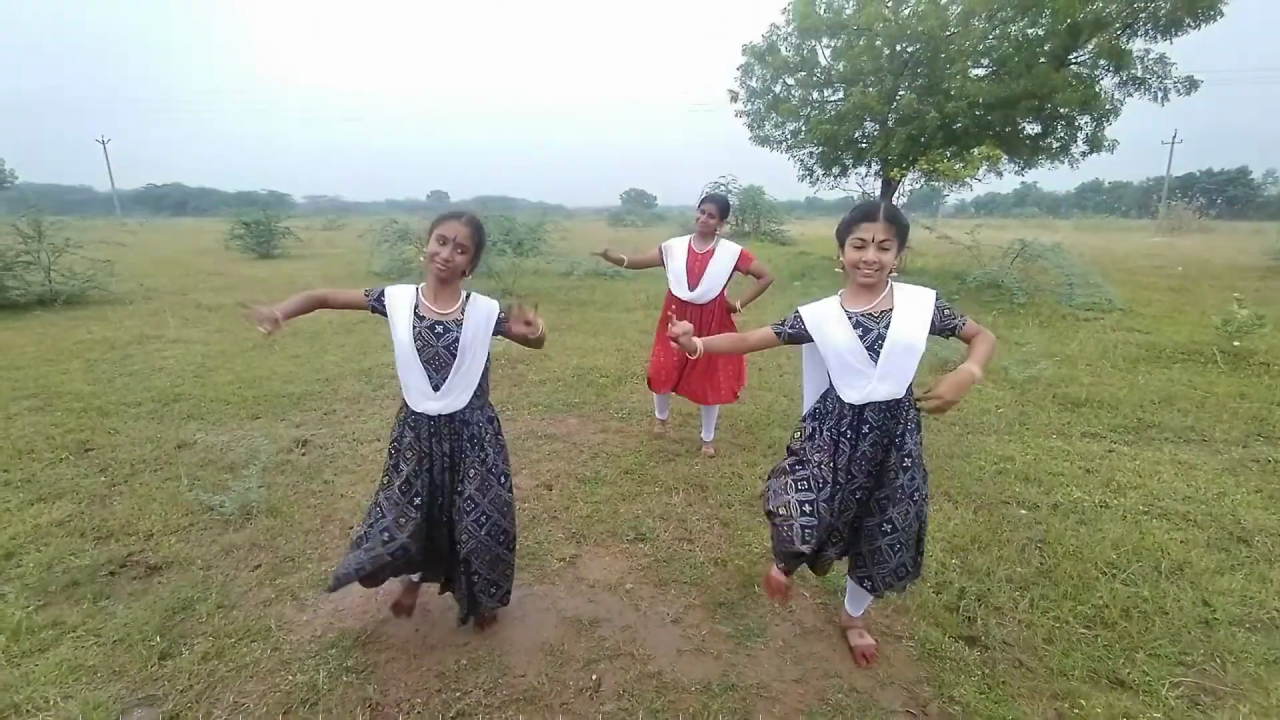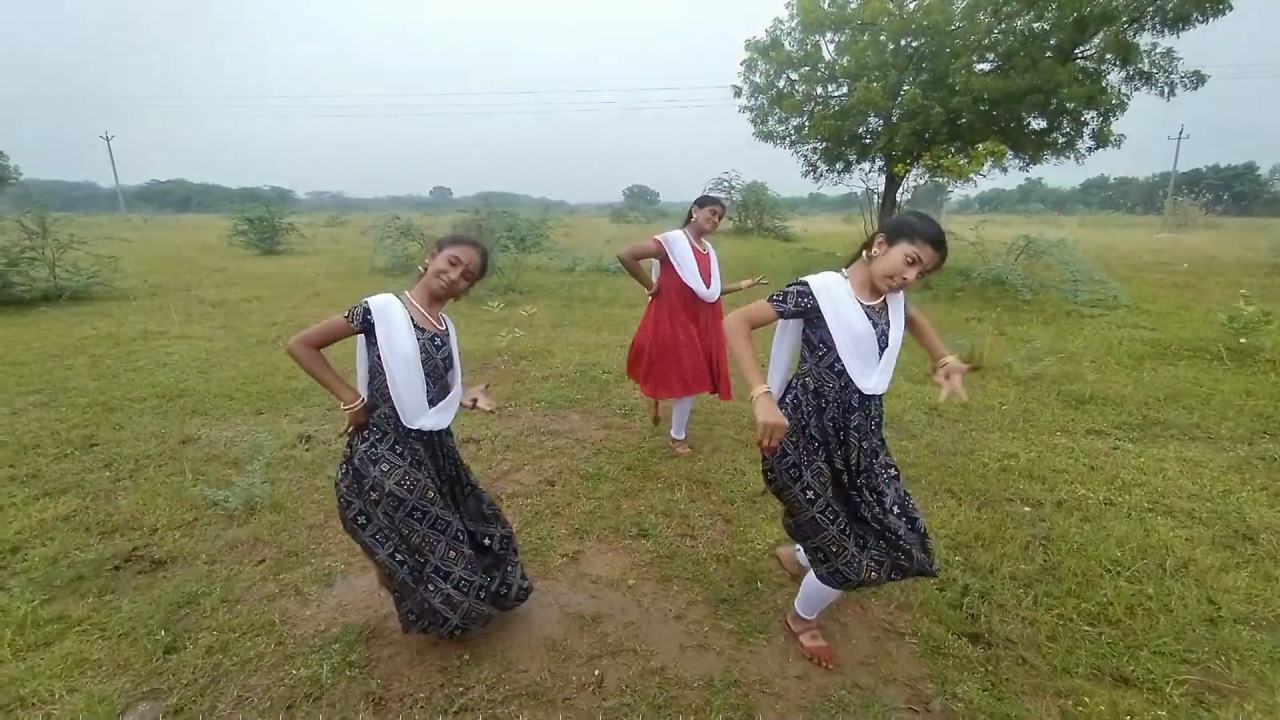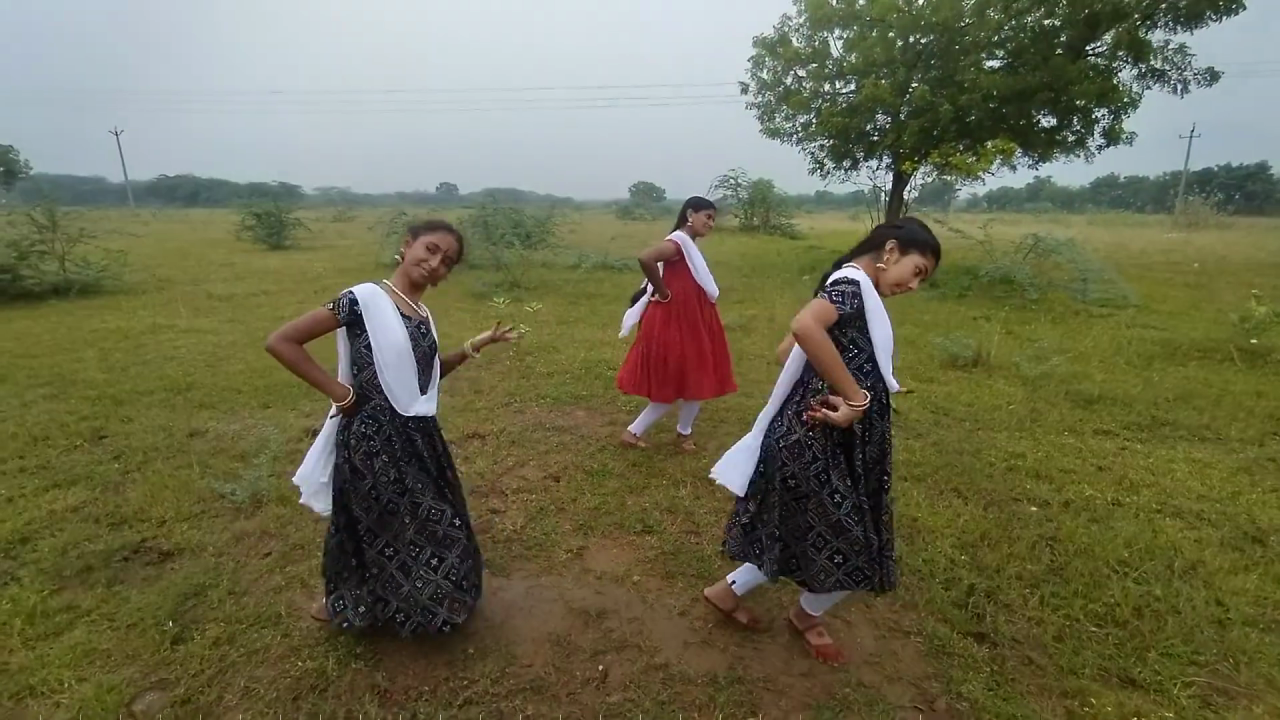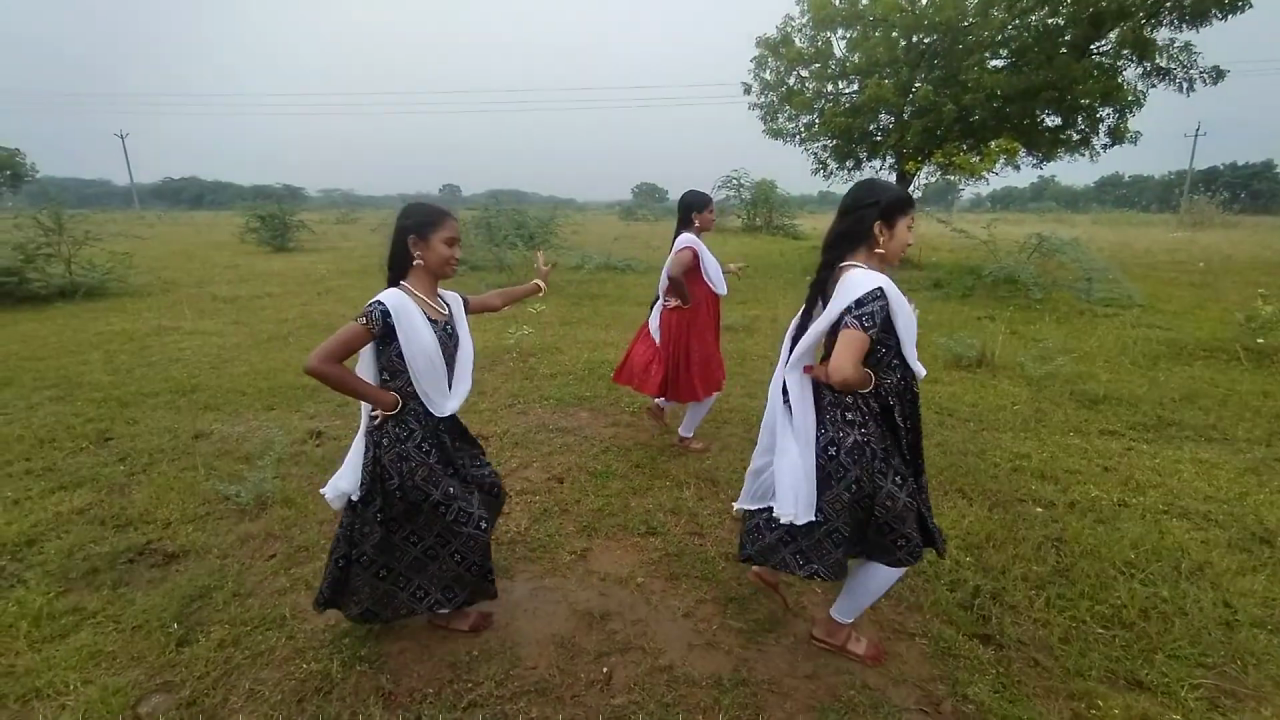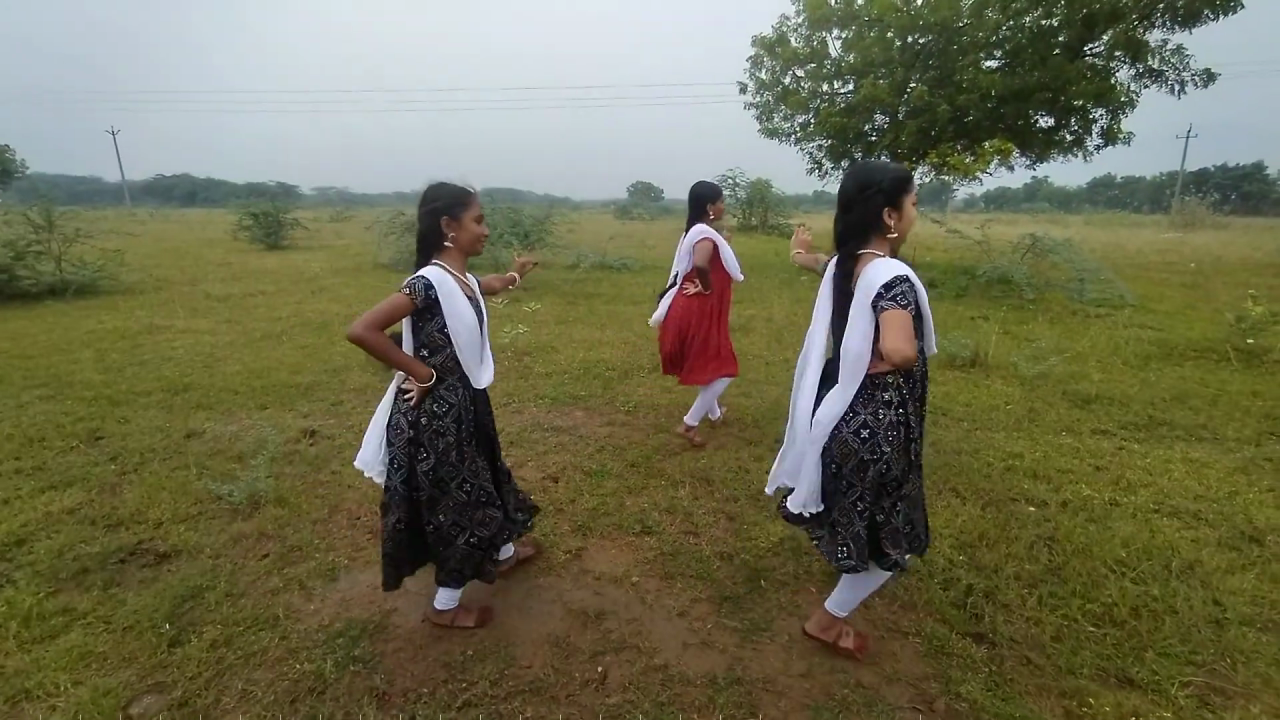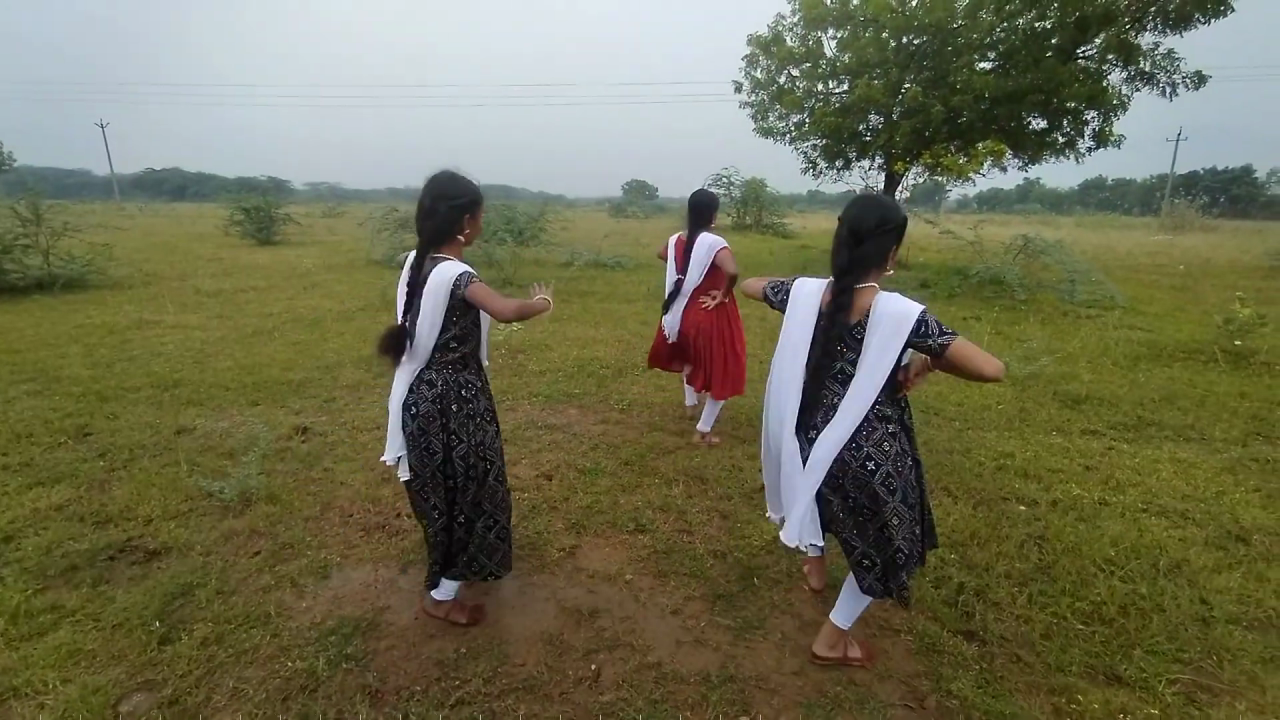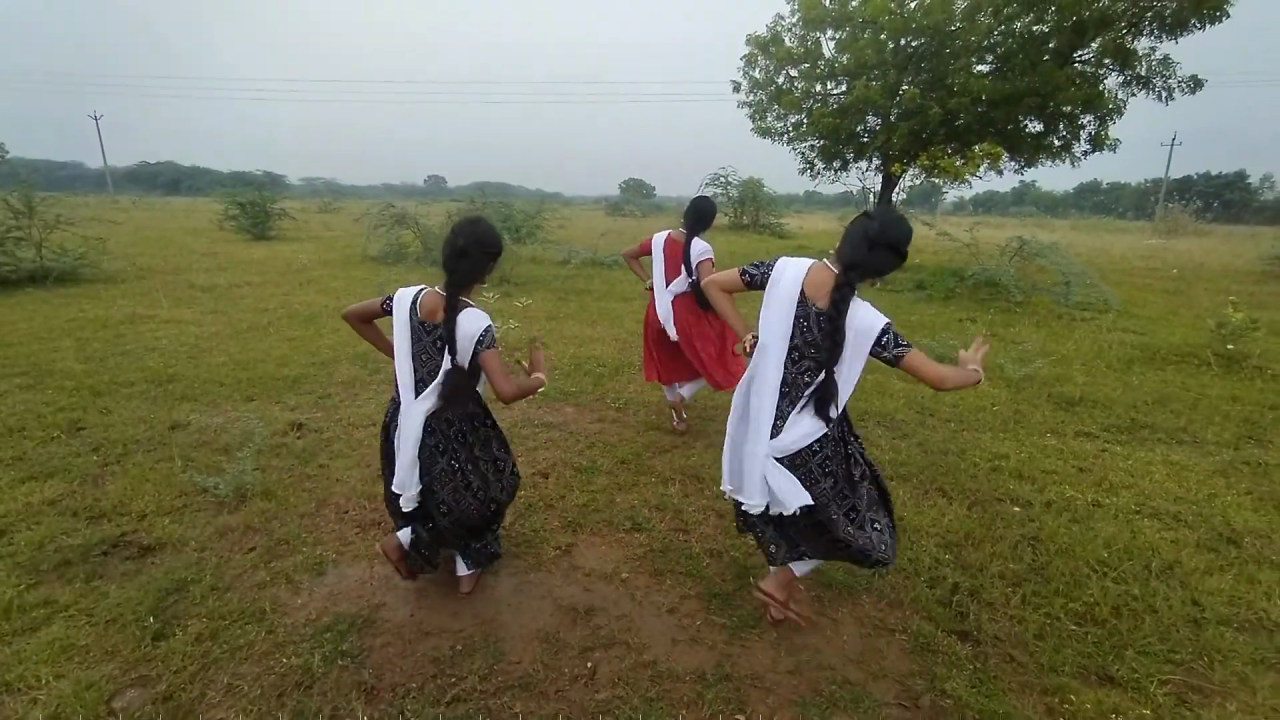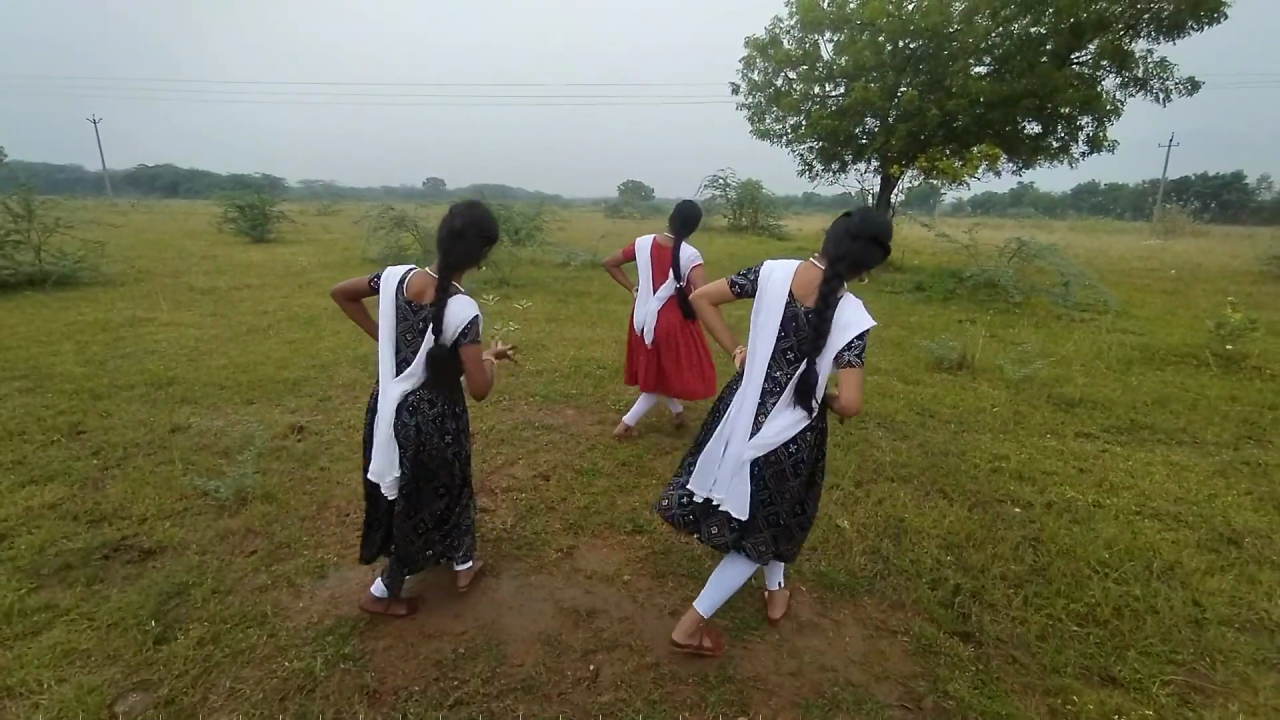
dt=0.3s
person 1, frame 1
left shoulder: (921, 303)
right shoulder: (817, 315)
left elbow: (982, 336)
right elbow: (749, 340)
left wrist: (968, 374)
right wrist: (696, 343)
left hip: (895, 438)
right hip: (834, 431)
left knee: (884, 541)
right knee: (799, 523)
left ankle: (853, 616)
right ankle: (784, 562)
person 1, frame 2
left shoulder: (892, 302)
right shoulder: (820, 291)
left elbow: (915, 317)
right elbow: (736, 322)
left wrist: (946, 361)
right wrist: (763, 396)
left hip: (856, 436)
right hip: (810, 436)
left knee: (885, 530)
right knee: (850, 548)
left ankle: (797, 553)
right ankle: (801, 617)
person 1, frame 3
left shoulder: (855, 292)
right shoulder: (853, 285)
right elbow: (803, 325)
right wrist: (856, 396)
left hip: (829, 440)
right hip: (817, 443)
left knee: (807, 537)
right knee: (850, 546)
left ankle: (728, 591)
right ankle: (806, 615)
person 1, frame 4
left shoulder: (838, 279)
right shoulder: (873, 291)
right elbow: (842, 373)
right wrist: (851, 375)
left hip: (823, 428)
right hip: (854, 437)
right knee: (900, 540)
left ankle: (772, 561)
right ankle: (834, 626)
person 1, frame 5
left shoulder: (840, 265)
right shoulder: (895, 278)
right elbow: (897, 351)
left wrist: (806, 258)
right wrist: (903, 358)
left hip: (841, 413)
right hip: (877, 424)
left knee: (855, 514)
right knee: (889, 534)
right ankle: (829, 619)
person 1, frame 6
left shoulder: (805, 291)
right shoulder: (901, 314)
left elbow: (751, 288)
right elbow: (990, 369)
right wrist: (931, 362)
left hip: (807, 435)
right hip: (871, 447)
left knee: (820, 499)
right knee: (884, 542)
left ankle: (812, 555)
right ankle: (832, 638)
person 1, frame 7
left shoulder: (785, 270)
right shoulder: (865, 322)
left elbow: (712, 285)
right elbow: (938, 378)
left wrist: (747, 338)
right wrist: (970, 370)
left hip: (762, 418)
right hip: (812, 433)
left knee: (777, 501)
right knee: (853, 517)
left ankle: (780, 579)
right ankle: (781, 578)
person 1, frame 8
left shoulder: (774, 272)
right shoulder: (852, 318)
left elbow: (701, 298)
right elbow: (848, 405)
left wrist: (735, 350)
right wrist: (824, 397)
left hip: (746, 411)
right hip: (793, 432)
left knee: (760, 513)
right knee: (765, 525)
left ankle: (776, 591)
right ankle: (692, 624)
person 2, frame 1
left shoulder: (485, 311)
right shoulder: (396, 298)
left elbow: (533, 338)
right elbow: (324, 297)
left wrist: (534, 333)
right wrist: (280, 312)
left hip: (471, 429)
right hip: (418, 429)
left knee: (482, 524)
right knee: (403, 517)
left ankle: (482, 598)
right ankle: (414, 576)
person 2, frame 2
left shoulder: (447, 329)
right shoulder: (379, 310)
right elbow: (300, 344)
left wrist: (469, 396)
right wrist: (350, 399)
left hip: (433, 445)
right hip: (386, 447)
left knee: (470, 526)
person 2, frame 3
left shoulder: (423, 315)
right shoulder: (362, 300)
right elbow: (280, 342)
left wrist: (472, 348)
right wrist: (339, 391)
left hip: (415, 434)
right hip: (374, 436)
person 2, frame 4
left shoulder: (447, 303)
right shoulder: (390, 308)
left elbow: (491, 300)
right elbow: (318, 363)
left wrist: (534, 286)
right wrist: (382, 399)
left hip: (439, 429)
right hip: (405, 437)
left knee: (482, 494)
right knee: (460, 521)
right ankle: (444, 609)
person 2, frame 5
left shoulder: (463, 281)
right shoulder: (430, 282)
right elbow: (361, 331)
left wrist: (514, 276)
right wrist: (421, 373)
left hip: (463, 406)
right hip: (436, 413)
left knee: (479, 488)
right knee: (458, 503)
left ankle: (503, 552)
right ankle: (446, 605)
person 2, frame 6
left shoulder: (416, 262)
right shoulder: (456, 275)
right elbow: (506, 311)
right wrist: (539, 299)
left hip: (421, 398)
right hip: (454, 400)
left knee: (447, 490)
right knee: (472, 496)
left ankle: (454, 575)
right ankle: (443, 597)
person 2, frame 7
left shoulder: (409, 299)
right shoulder: (476, 323)
left elbow: (352, 314)
right elbow: (506, 391)
right wrist: (538, 376)
left hip: (407, 419)
right hip: (452, 427)
left knee: (449, 492)
right knee: (484, 489)
left ankle: (463, 567)
right ankle: (407, 542)
person 2, frame 8
left shoulder: (396, 277)
right shoulder: (464, 311)
left elbow: (340, 293)
right elbow: (479, 388)
right wrist: (491, 357)
left hip: (391, 406)
right hip: (435, 416)
left knee: (408, 493)
right knee: (435, 494)
left ankle: (463, 563)
right ankle: (381, 592)
person 3, frame 1
left shoulder: (731, 252)
right shoulder: (675, 247)
left elbow: (766, 277)
right elbow: (636, 261)
left wrist: (740, 304)
right wrist: (612, 256)
left hip: (711, 324)
right hip: (676, 319)
left knee: (711, 383)
right knee: (661, 375)
left ankle: (707, 438)
right ankle: (662, 415)
person 3, frame 2
left shoulder: (707, 249)
right shoulder: (672, 241)
right elbow: (625, 255)
left wrist: (744, 285)
right wrist: (651, 287)
left hip: (702, 320)
right hip: (674, 320)
left knee: (699, 379)
right knee: (685, 379)
right ankle: (677, 436)
person 3, frame 3
left shoulder: (688, 246)
right shoulder: (679, 242)
right elbow: (645, 258)
right wrist: (662, 293)
left hip: (689, 324)
right hip: (674, 323)
left knee: (687, 383)
right knee: (687, 383)
left ankle: (634, 432)
right ankle: (684, 432)
person 3, frame 4
left shoulder: (689, 241)
right shoulder: (690, 243)
right elbow: (675, 274)
left wrist: (726, 269)
right wrist: (687, 300)
left hip: (688, 322)
right hip: (688, 323)
left knee: (699, 376)
right knee: (707, 383)
left ankle: (660, 402)
right ankle: (685, 436)
person 3, frame 5
left shoulder: (694, 232)
right shoulder: (706, 235)
right elbow: (701, 264)
left wrist: (721, 245)
right wrist: (706, 287)
left hip: (689, 310)
right hip: (701, 311)
left knee: (708, 363)
right knee: (720, 370)
left ankle: (714, 413)
right ankle: (690, 424)
person 3, frame 6
left shoulder: (675, 240)
right shoulder: (714, 244)
left elbow: (663, 256)
right elbow: (732, 272)
right wrist: (723, 293)
left hip: (680, 317)
right hip: (710, 319)
left knee: (689, 359)
right knee: (721, 375)
left ankle: (690, 402)
right ankle: (703, 430)
person 3, frame 7
left shoulder: (660, 239)
right shoulder: (702, 250)
left elbow: (628, 255)
left wrist: (649, 281)
left hip: (659, 314)
right hip: (688, 316)
left knee: (667, 366)
right knee: (718, 361)
left ankle: (679, 419)
right ankle: (681, 396)
person 3, frame 8
left shoulder: (644, 243)
right shoulder: (691, 255)
left elbow: (609, 263)
left wrist: (633, 288)
left hip: (645, 318)
right hip: (674, 321)
left knee: (655, 370)
right knee: (668, 374)
left ankle: (677, 411)
right ankle: (627, 423)
